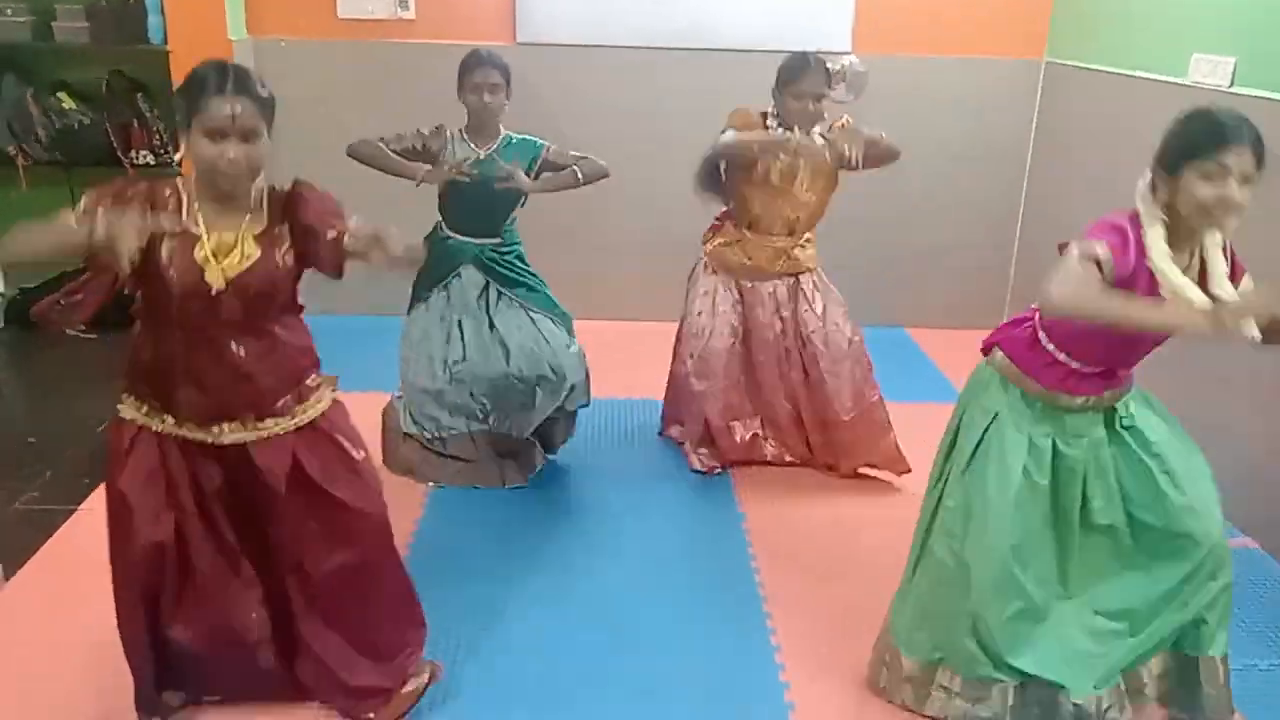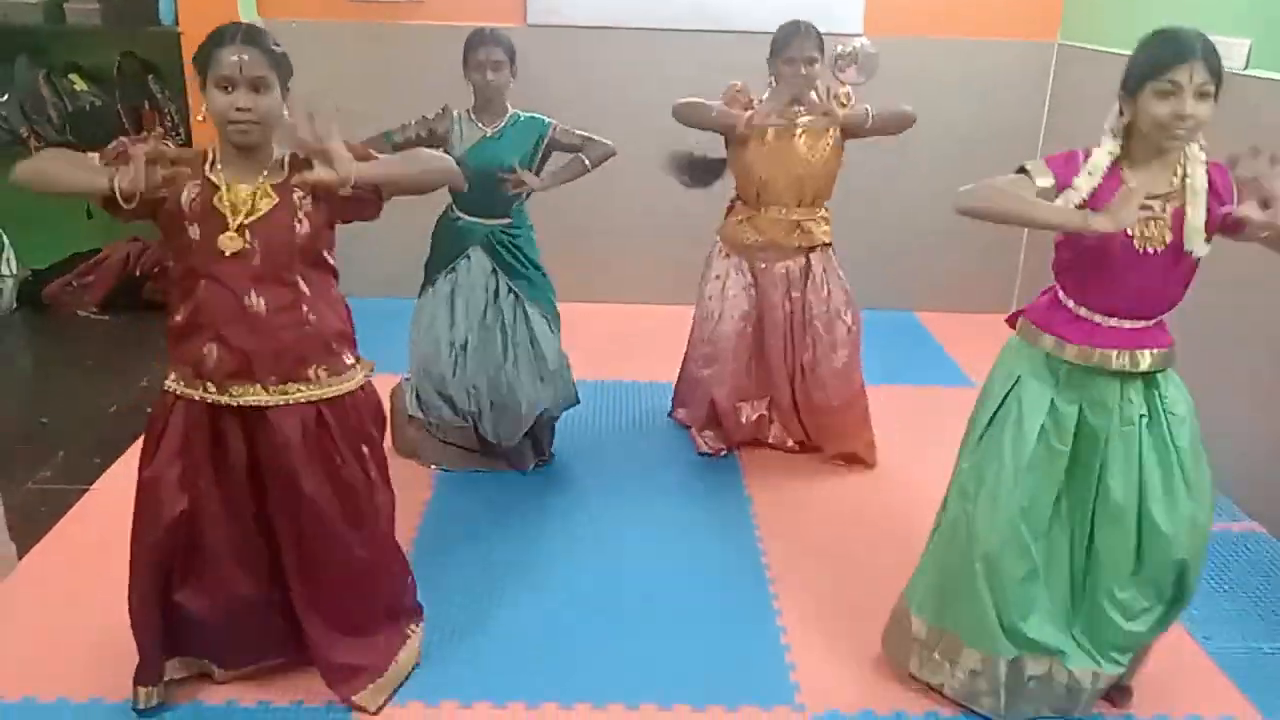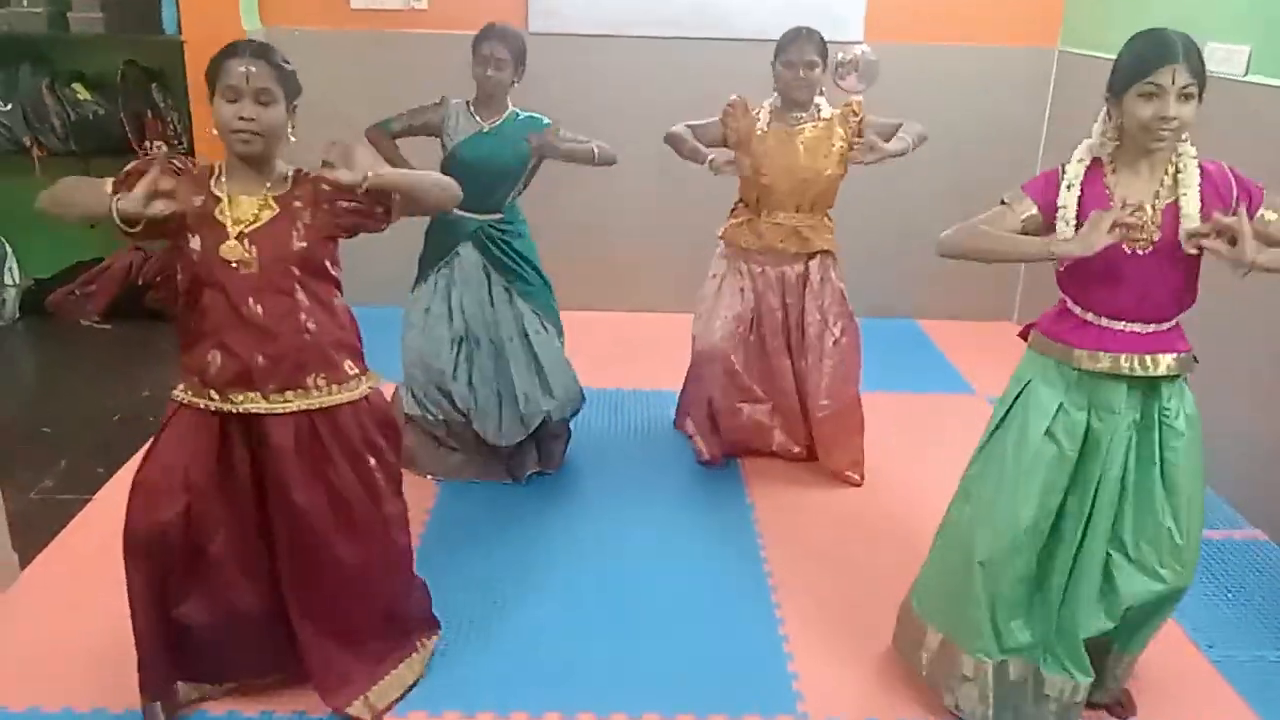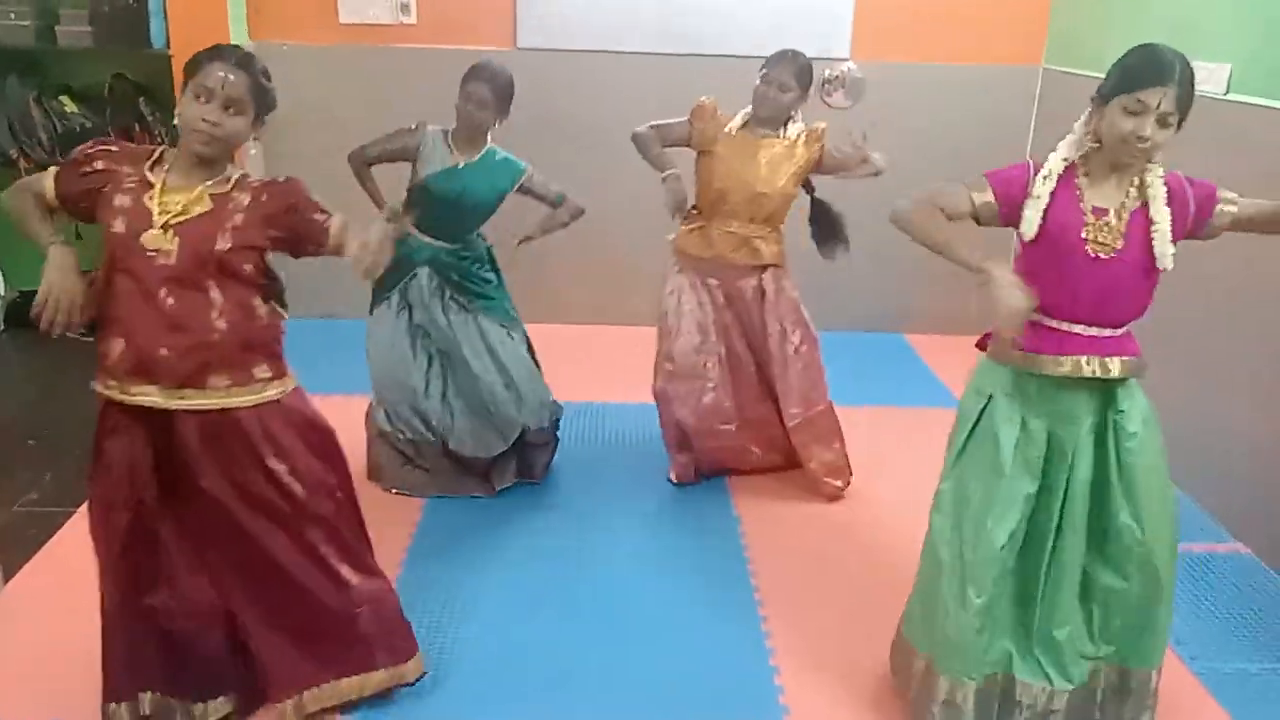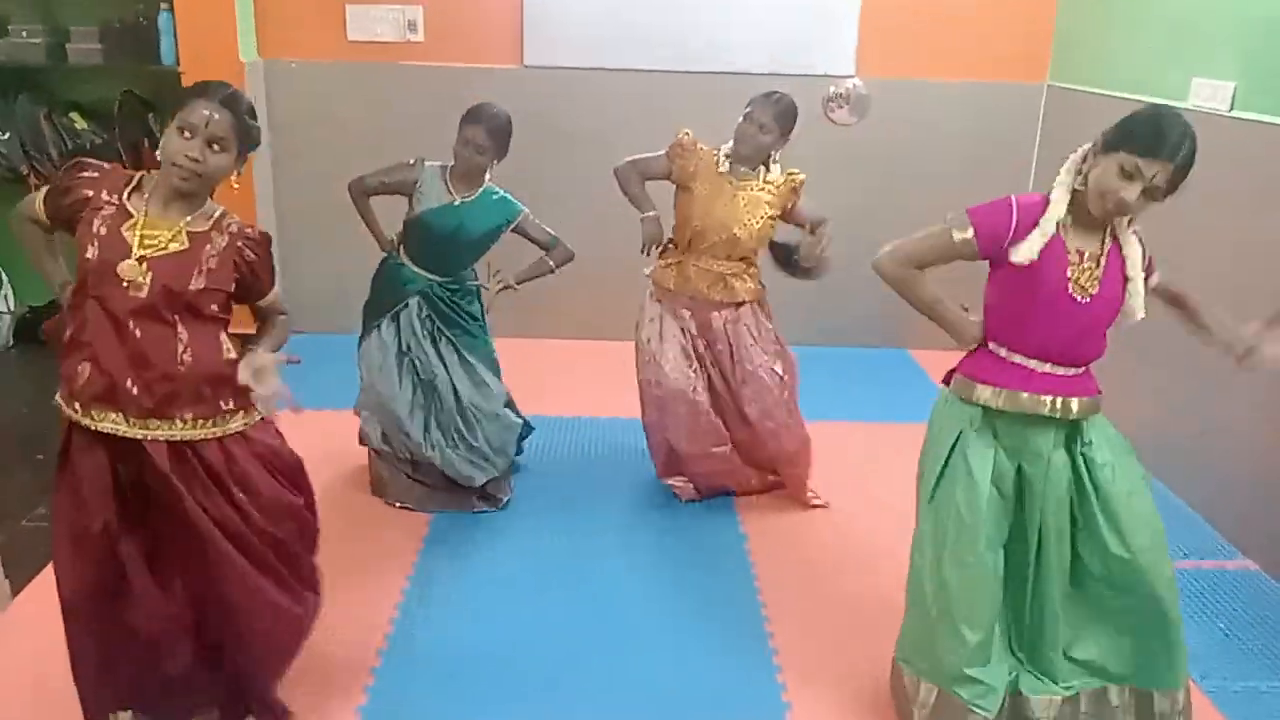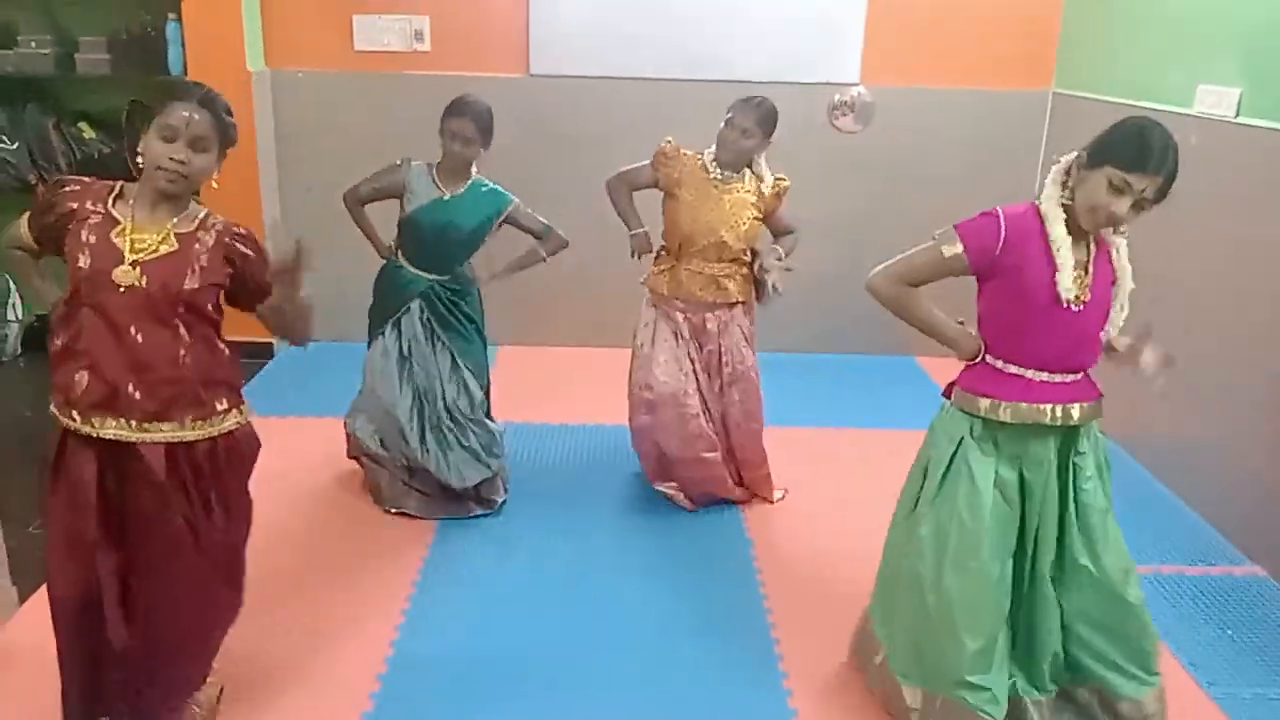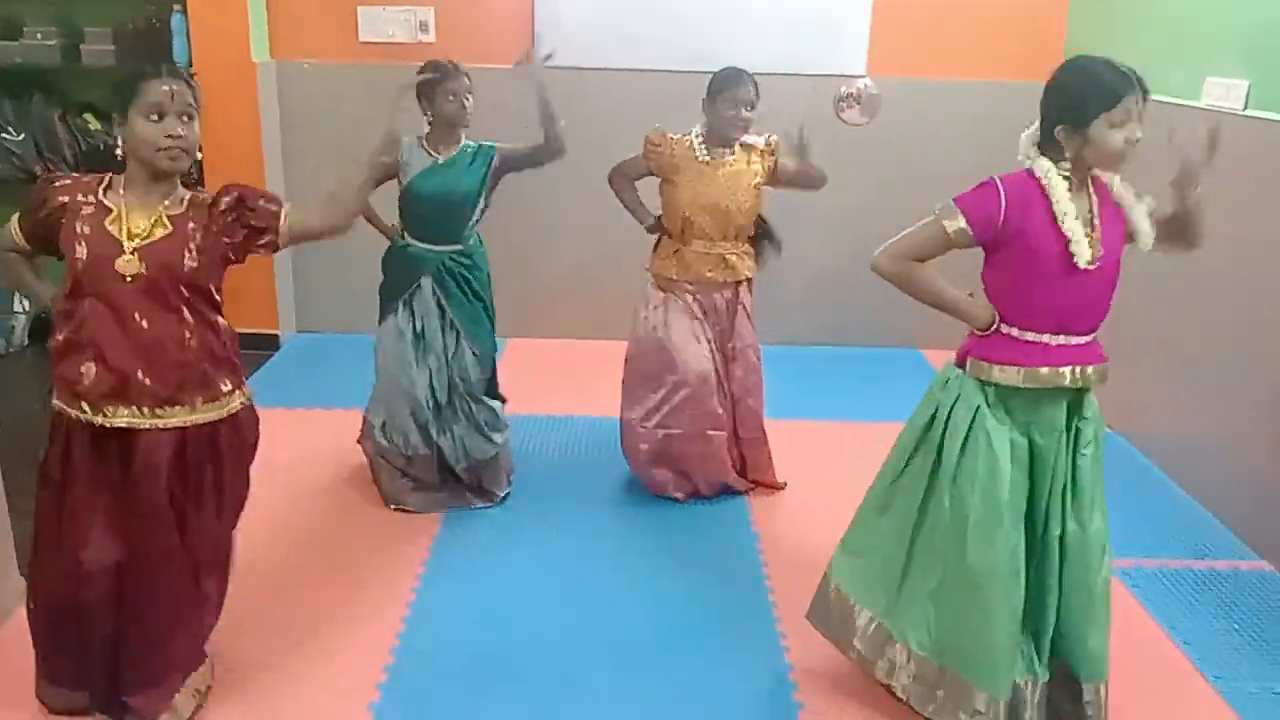
dt=0.2s
person 1, frame 1
left shoulder: (296, 212)
right shoulder: (146, 212)
left elbow: (377, 245)
left wrist: (379, 243)
right wrist: (98, 232)
left hip: (290, 425)
right hip: (174, 438)
left knee: (347, 544)
right knee: (176, 571)
person 1, frame 2
left shoulder: (315, 173)
right shoulder: (174, 178)
left elbow: (444, 171)
right elbow: (30, 175)
left wrist: (349, 173)
right wrist: (119, 181)
left hip: (320, 401)
right hip: (208, 407)
left knee: (341, 537)
right knee: (185, 537)
left ankle: (368, 643)
right ankle: (194, 651)
person 1, frame 3
left shoulder: (326, 191)
right shoulder: (177, 190)
left elbow: (448, 195)
right elbow: (56, 198)
left wrist: (383, 178)
right wrist: (130, 210)
left hip: (324, 409)
right hip: (216, 414)
left knee: (350, 546)
right knee: (166, 540)
left ankle: (371, 657)
person 1, frame 4
left shoulder: (266, 200)
right shoulder: (112, 169)
left elbow: (344, 244)
left wrist: (367, 249)
right wrist: (59, 260)
left hip: (244, 409)
right hip: (140, 413)
left knee: (298, 545)
right knee: (147, 561)
left ankle: (346, 666)
person 1, frame 5
left shoulder: (240, 244)
right shoulder: (91, 189)
left elbow: (274, 314)
right elbow: (27, 215)
left wrist: (263, 358)
right wrist: (66, 288)
left hip: (208, 440)
right hip: (102, 435)
left knee: (244, 576)
right knee: (109, 584)
person 1, frame 6
left shoulder: (227, 246)
right shoulder: (76, 205)
left elbow: (296, 327)
left wrist: (288, 287)
right wrist: (62, 309)
left hip: (195, 443)
right hip: (95, 437)
left knee: (183, 579)
right knee: (92, 581)
person 1, frame 7
left shoulder: (220, 213)
right shoulder: (67, 199)
left elbow: (333, 217)
left wrist: (395, 147)
right wrist: (57, 306)
left hip: (199, 420)
right hip: (97, 424)
left knee: (186, 560)
right knee: (89, 563)
person 2, frame 1
left shoulder: (1211, 253)
right shoulder: (1116, 238)
right elbow: (1059, 303)
right wrist: (1190, 320)
left hip: (1108, 411)
right hip: (1023, 405)
left knee: (1190, 534)
right knee: (994, 556)
person 2, frame 2
left shoulder: (1217, 186)
right shoulder: (1083, 171)
right elbow: (971, 200)
right wrist: (1094, 223)
left hip: (1144, 387)
right hip: (1048, 373)
left knee: (1161, 540)
right knee: (1004, 521)
left ankle: (1096, 655)
right ankle: (985, 658)
person 2, frame 3
left shoulder: (1216, 187)
right shoulder: (1068, 182)
right elbow: (955, 241)
right wrist: (1071, 246)
left hip: (1157, 398)
right hip: (1061, 382)
left knee: (1150, 555)
right knee: (1005, 530)
person 2, frame 4
left shoulder: (1176, 199)
right shoulder: (1035, 184)
right elbow: (913, 214)
right wrist: (995, 274)
left hip: (1113, 401)
right hip: (1020, 390)
left knee: (1131, 552)
right knee: (981, 546)
person 2, frame 5
left shoulder: (1130, 248)
right shoulder: (1017, 220)
left elbow: (1160, 293)
right elbow: (893, 260)
left wrist: (1220, 334)
right wrist: (963, 326)
left hip: (1076, 433)
right hip: (986, 427)
left knee: (1132, 568)
right knee: (965, 578)
person 2, frame 6
left shoulder: (1112, 255)
right shoulder: (1005, 230)
right elbow: (886, 281)
left wrist: (1135, 350)
right wrist: (961, 339)
left hip: (1071, 445)
right hip: (986, 436)
left knee: (1097, 589)
right knee: (964, 589)
person 2, frame 7
left shoulder: (1115, 203)
right shoulder: (1006, 198)
left elbow: (1182, 238)
right elbow: (891, 259)
left wrist: (1186, 190)
right wrist: (976, 312)
left hip: (1071, 410)
right hip: (996, 404)
left knee: (1066, 560)
right knee: (981, 557)
person 3, frame 1
left shoulder: (527, 150)
right shoulder: (440, 142)
left elbow: (598, 168)
right elbow: (359, 148)
left wrist: (535, 184)
right wrist: (426, 175)
left hip: (503, 267)
right hip: (449, 266)
left knee: (550, 354)
right knee: (436, 367)
left ankle: (519, 442)
right ankle: (447, 451)
person 3, frame 2
left shoulder: (534, 130)
right shoulder: (448, 125)
left elbow: (605, 148)
right elbow: (377, 145)
left wrist: (543, 182)
left hip: (511, 251)
right hip: (457, 249)
left knee: (524, 350)
right knee: (441, 349)
left ankle: (517, 441)
right ankle: (451, 439)
person 3, frame 3
left shoulder: (532, 129)
right shoulder: (447, 114)
left elbow: (605, 154)
right elbow: (378, 133)
left wrist: (558, 150)
left hip: (503, 247)
right hip: (449, 244)
left knee: (522, 348)
right knee: (436, 350)
left ankle: (518, 443)
right ankle: (446, 443)
person 3, frame 4
left shoulder: (508, 170)
right shoulder: (423, 141)
left elbow: (571, 207)
right elbow: (359, 157)
left wrist: (526, 237)
right wrist: (386, 210)
left hip: (466, 273)
right hip: (410, 269)
left knee: (500, 367)
right knee: (403, 371)
left ankle: (494, 458)
right ankle: (416, 460)
person 3, frame 5
left shoulder: (503, 208)
right shoulder: (420, 176)
left elbow: (562, 251)
right elbow: (359, 186)
left wrist: (511, 281)
right wrist: (383, 241)
left hip: (453, 304)
right hip: (399, 296)
left knee: (473, 396)
right knee: (394, 395)
left ankle: (474, 476)
right ankle: (409, 476)
person 3, frame 6
left shoulder: (492, 200)
right shoulder: (409, 176)
left elbow: (555, 239)
right elbow: (353, 198)
left wrist: (500, 272)
right wrist: (382, 247)
left hip: (453, 305)
right hip: (400, 298)
left knee: (459, 399)
right knee: (394, 395)
left ankle: (466, 480)
right ankle: (407, 483)
person 3, frame 7
left shoulder: (487, 159)
right shoulder: (405, 154)
left elbow: (553, 149)
left wrist: (541, 87)
right wrist: (389, 232)
left hip: (463, 280)
right hip: (413, 276)
left knee: (466, 375)
right knee: (408, 379)
left ankle: (471, 469)
right ankle: (412, 473)
person 4, frame 1
left shoulder: (833, 144)
right shoulder: (751, 135)
left elbow: (890, 153)
right elbow: (722, 150)
left wrist: (854, 144)
right wrist: (789, 143)
left hip: (797, 276)
right hip: (732, 272)
left knee: (838, 352)
right knee: (713, 360)
left ankle: (835, 448)
right ankle: (711, 442)
person 4, frame 2
left shoulder: (835, 114)
right shoulder: (746, 110)
left elbow: (904, 117)
right elbow: (682, 111)
left wrist: (853, 117)
right wrist: (741, 119)
left hip: (810, 256)
right hip: (746, 253)
left knee: (830, 346)
right knee: (725, 344)
left ankle: (829, 434)
right ankle: (720, 425)
person 4, frame 3
left shoulder: (844, 124)
right shoulder: (747, 122)
left elbow: (914, 131)
right elbow: (677, 135)
left wrist: (886, 150)
right wrist: (717, 161)
left hip: (811, 263)
right hip: (746, 257)
left knee: (825, 358)
right knee: (718, 346)
left ankle: (810, 440)
right ankle: (720, 435)
person 4, frame 4
left shoulder: (805, 146)
right shoulder: (714, 127)
left elbow: (863, 165)
right elbow: (645, 134)
left wrist: (868, 164)
right wrist: (670, 175)
left hip: (763, 273)
right hip: (700, 268)
left knee: (788, 364)
right knee: (690, 366)
left ankle: (802, 456)
right ankle: (699, 454)
person 4, frame 5
left shoulder: (780, 187)
right shoulder: (695, 161)
left elbow: (817, 226)
right elbow: (627, 169)
left wrist: (814, 249)
right wrist: (649, 216)
left hip: (739, 307)
right hip: (677, 299)
left knee: (764, 392)
right knee: (676, 393)
left ankle: (770, 473)
right ankle: (696, 473)
person 4, frame 6
left shoulder: (763, 190)
right shoulder: (679, 166)
left elbow: (789, 233)
right elbow: (617, 184)
left wrist: (775, 256)
right wrist: (639, 233)
left hip: (729, 310)
right hip: (671, 304)
left knee: (736, 401)
right knee: (670, 398)
left ankle: (734, 480)
right ankle: (688, 479)
person 4, frame 7
left shoulder: (759, 159)
right shoulder: (672, 151)
left elbow: (815, 178)
right elbow: (618, 177)
left wrist: (802, 155)
right wrist: (650, 222)
left hip: (732, 291)
right hip: (676, 287)
left knee: (737, 382)
right knee: (684, 378)
left ankle: (734, 468)
right ankle: (681, 471)
